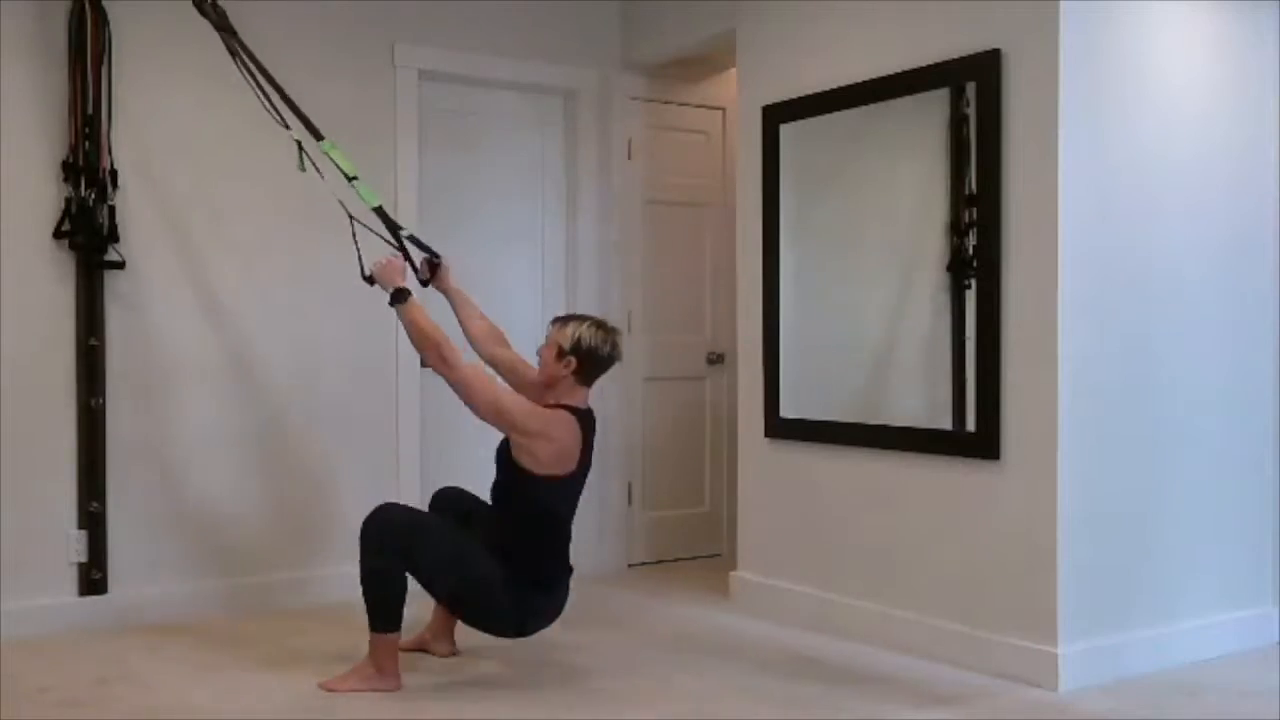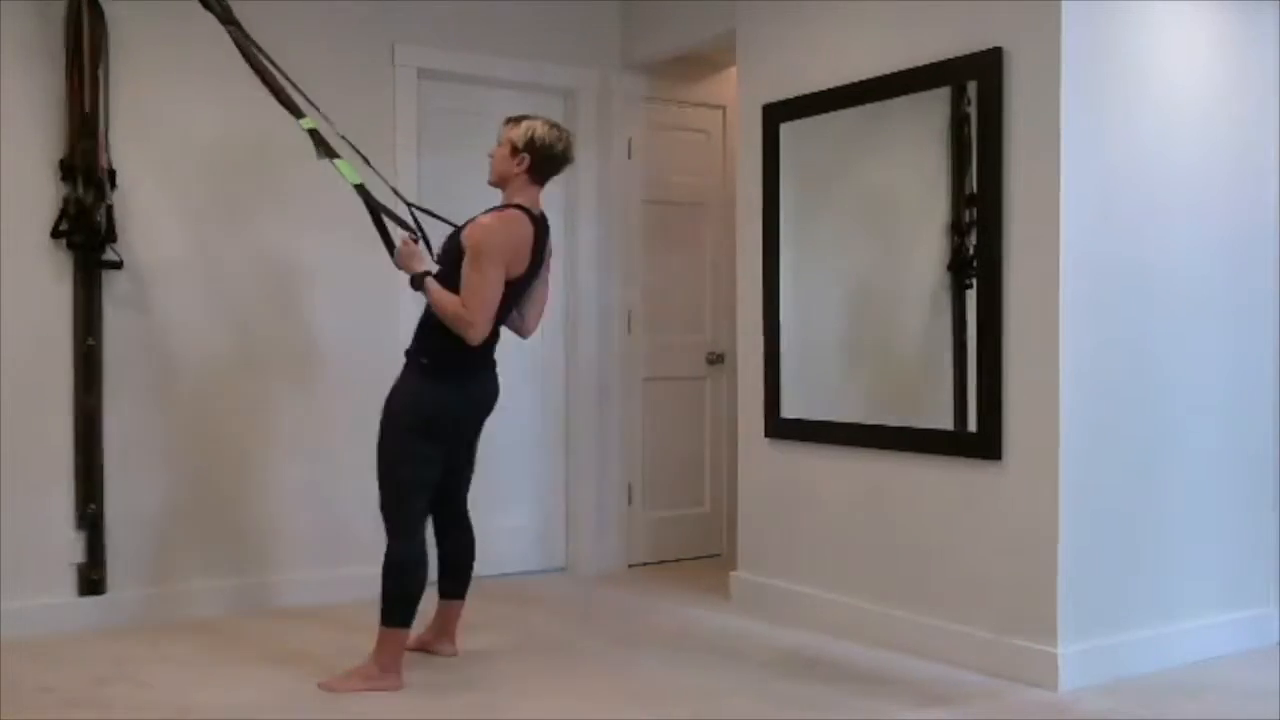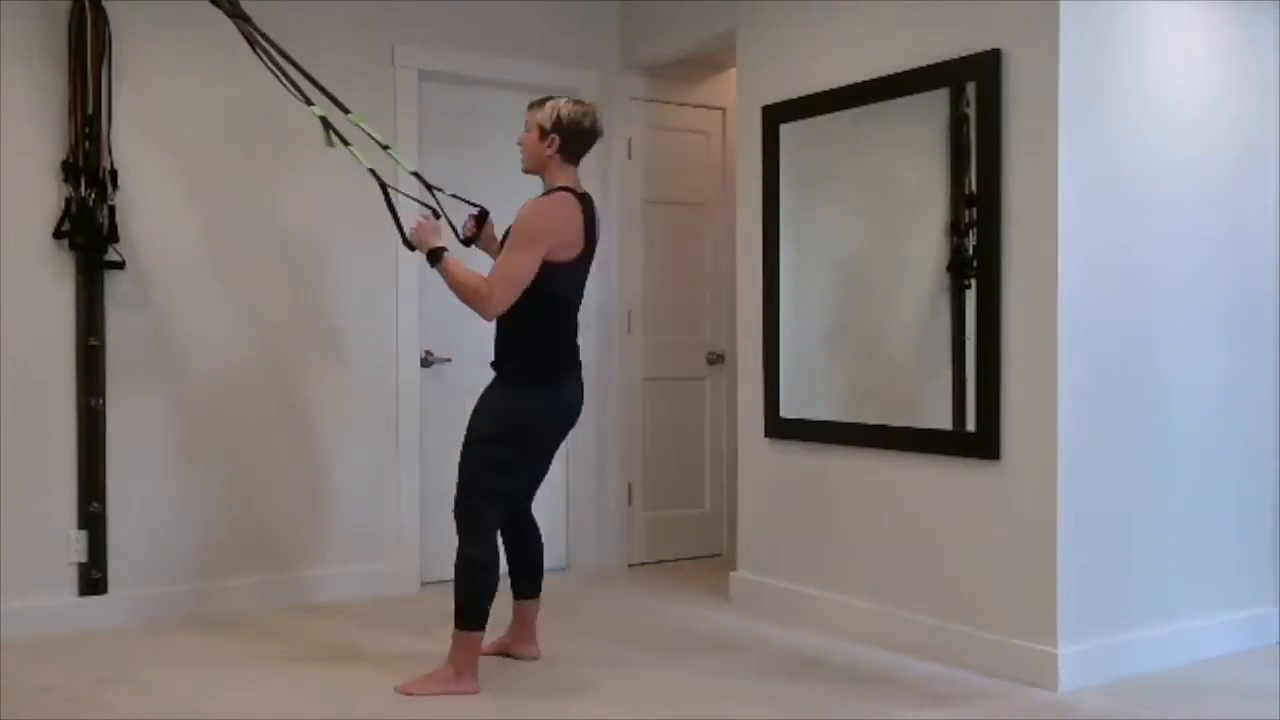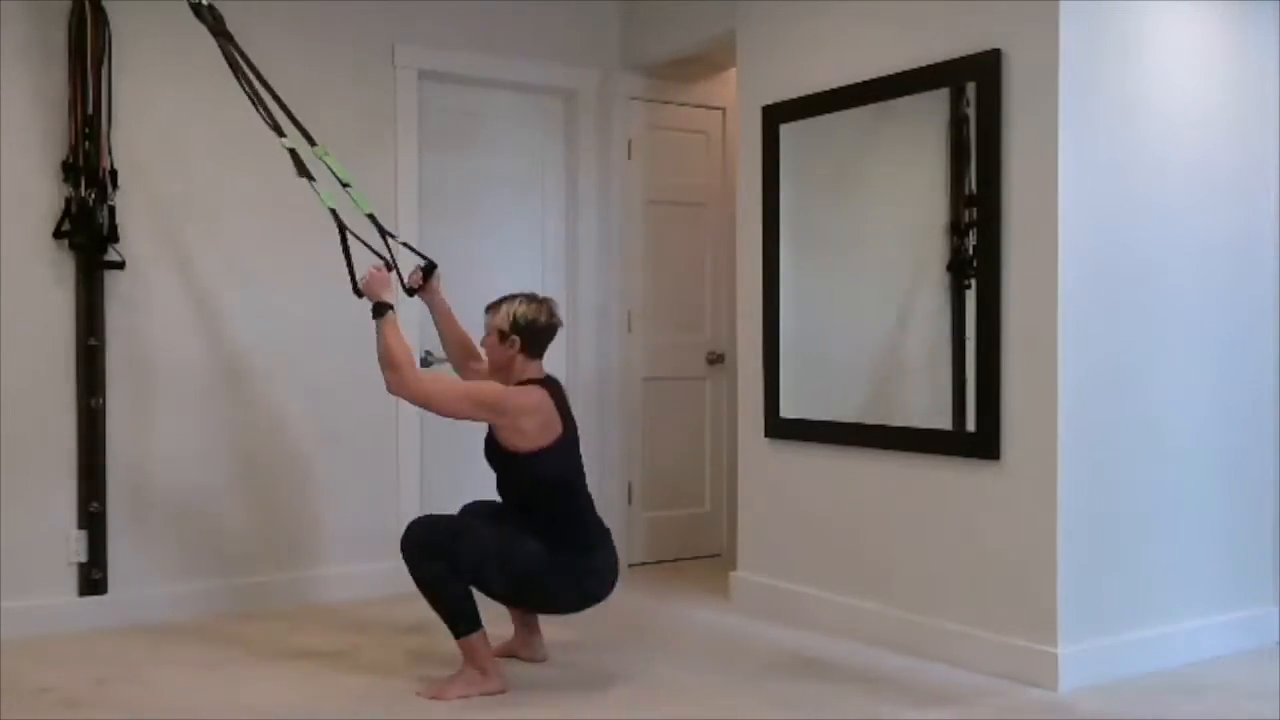
dt=1s
person 1, frame 1
left shoulder: (545, 426)
right shoulder: (568, 414)
left elbow: (449, 361)
right elbow: (498, 352)
left wrist: (399, 290)
right wrist: (447, 289)
left hip: (520, 592)
right hip: (535, 581)
left knee: (385, 527)
right knee: (449, 509)
left ankle: (381, 668)
right ankle: (438, 634)
person 1, frame 2
left shoulder: (497, 229)
right shoulder: (534, 229)
left elbow: (472, 327)
left wrist: (421, 274)
left hip: (434, 389)
right hip: (470, 387)
left knee: (404, 517)
right knee: (447, 506)
left ankle: (385, 666)
right ankle: (442, 632)
person 1, frame 3
left shoulder: (546, 211)
right shoulder: (578, 207)
left elbow: (490, 302)
left wrist: (436, 249)
right wrist: (492, 244)
left hip: (526, 391)
right hip: (558, 389)
left knee: (475, 514)
right knee: (510, 507)
left ankle: (462, 668)
right ankle: (523, 635)
person 1, frame 4
left shoulder: (516, 404)
right shoulder: (538, 389)
left elbow: (409, 385)
right elbow: (471, 368)
left wrist: (382, 305)
right wrist: (432, 298)
left hip: (569, 571)
left knee: (424, 540)
right knee: (478, 531)
left ankle: (482, 669)
right ankle: (528, 636)
